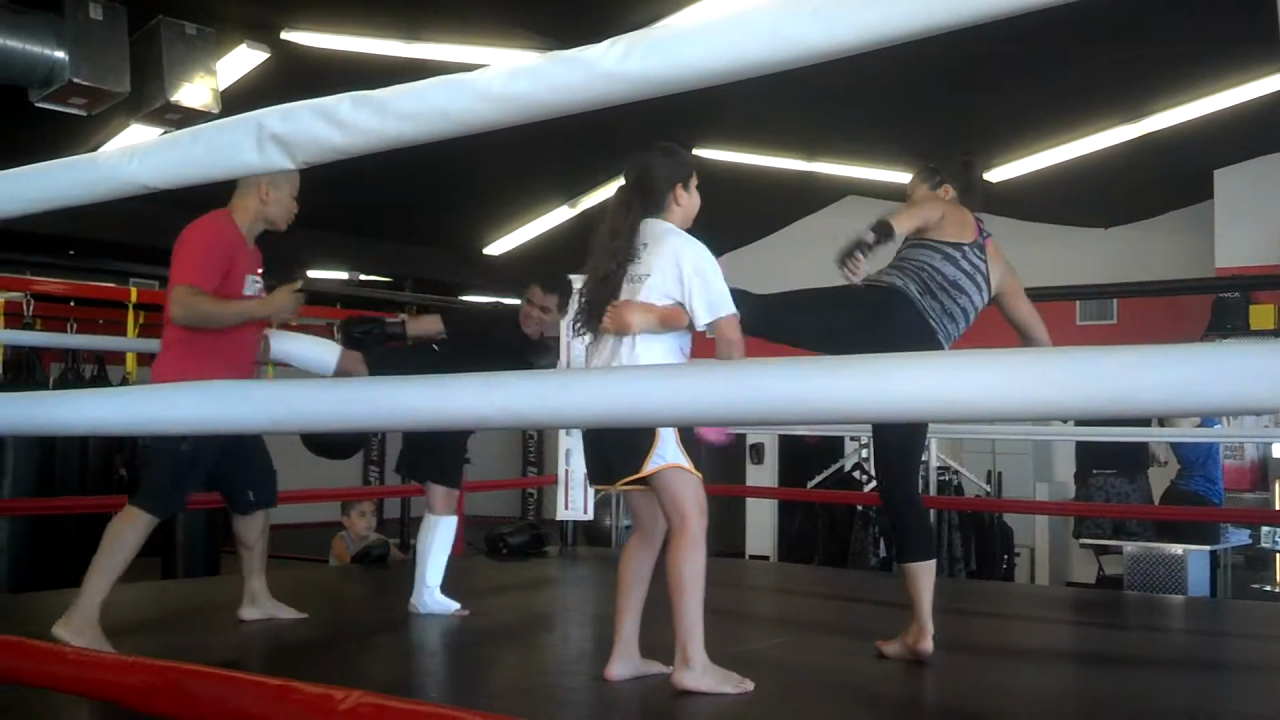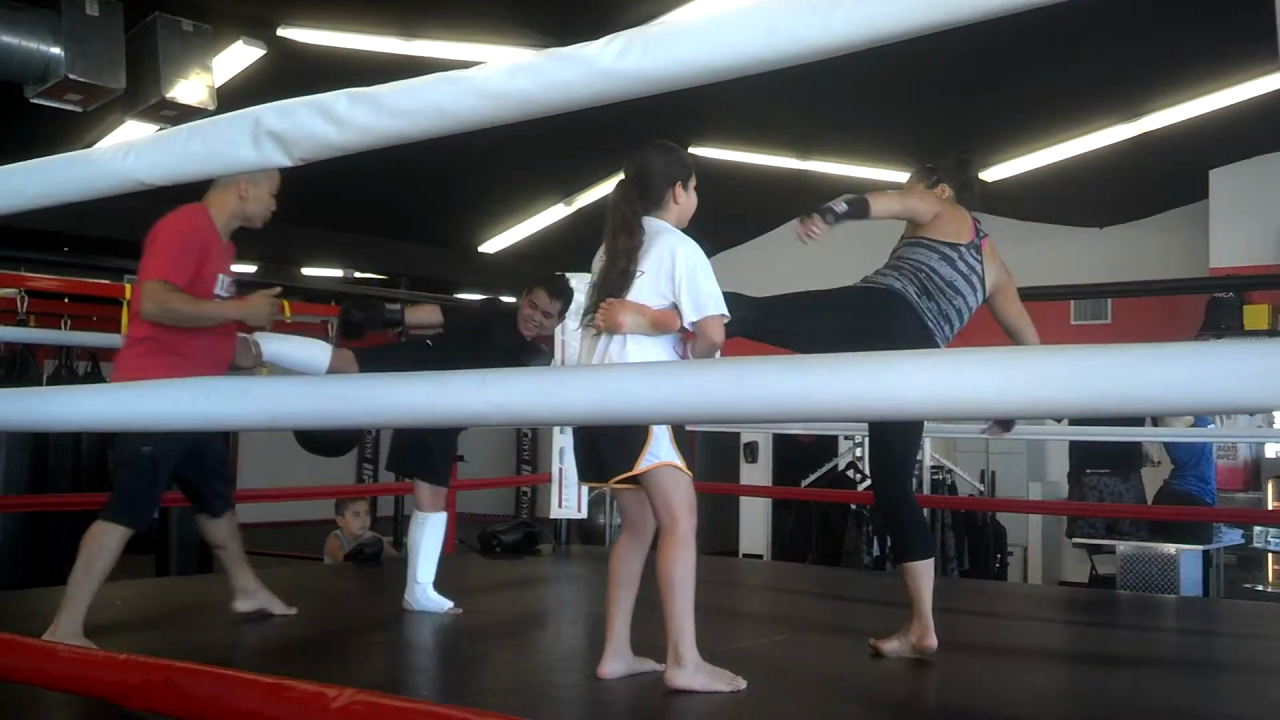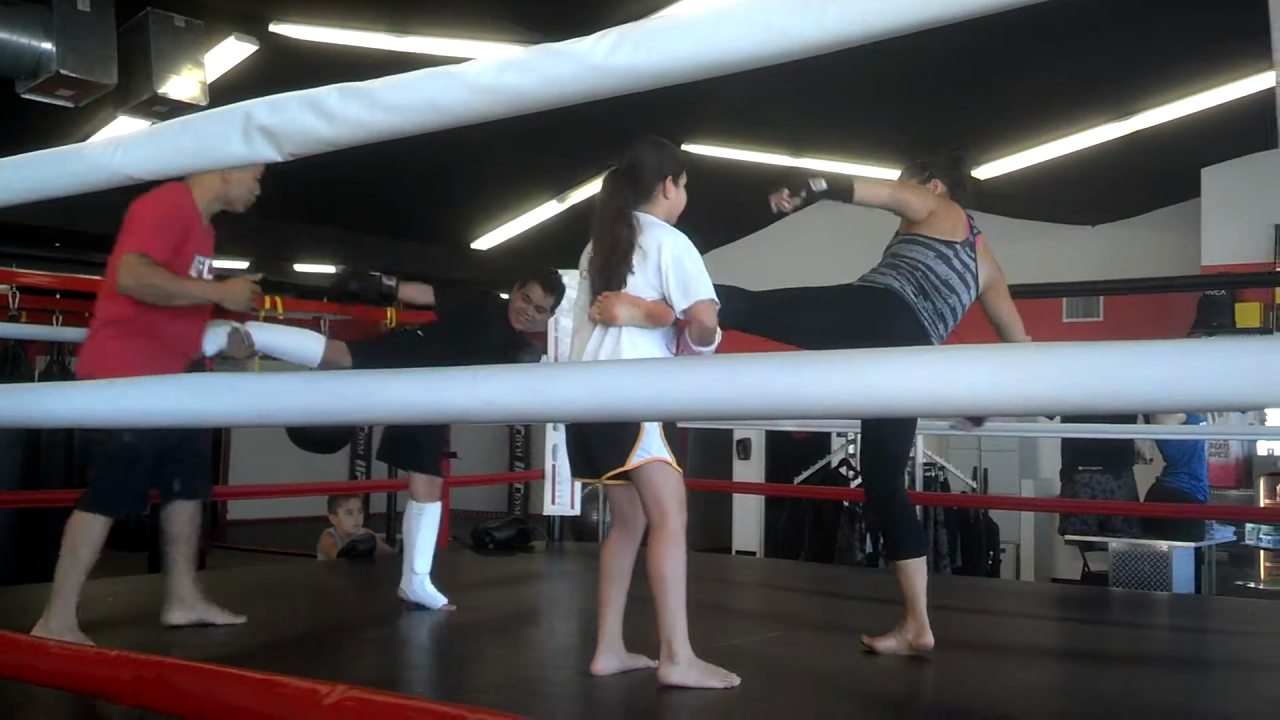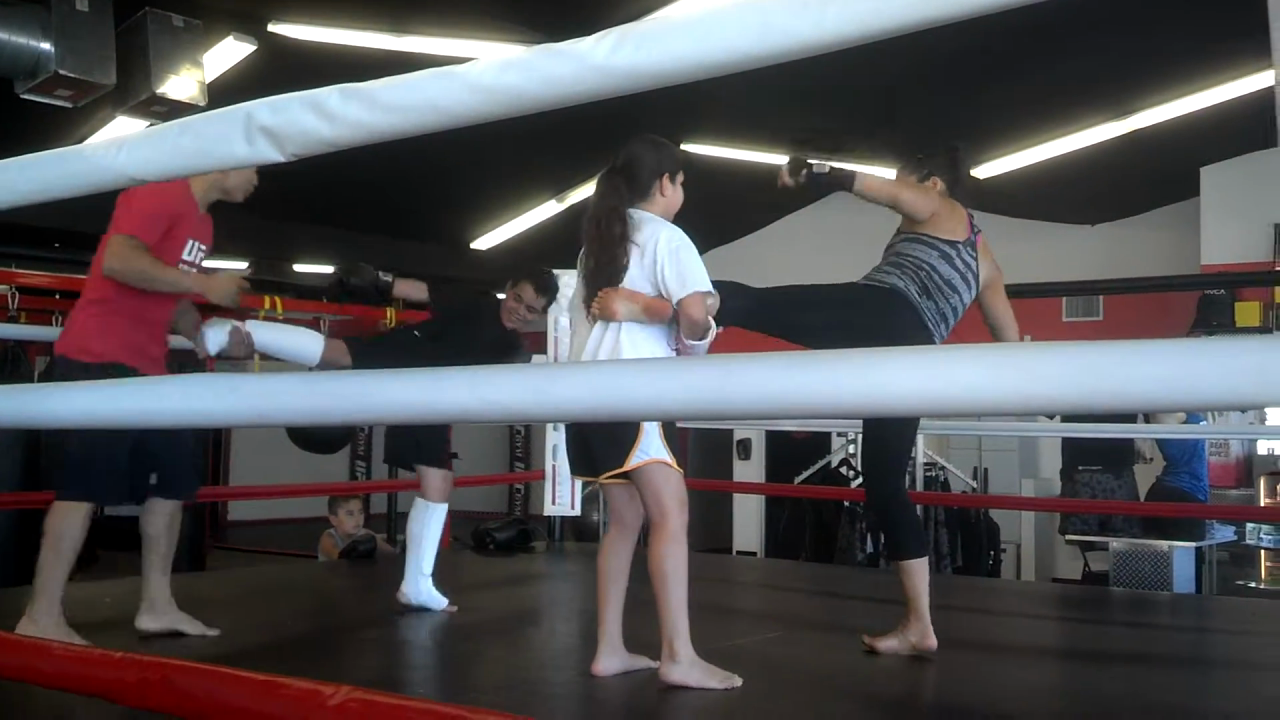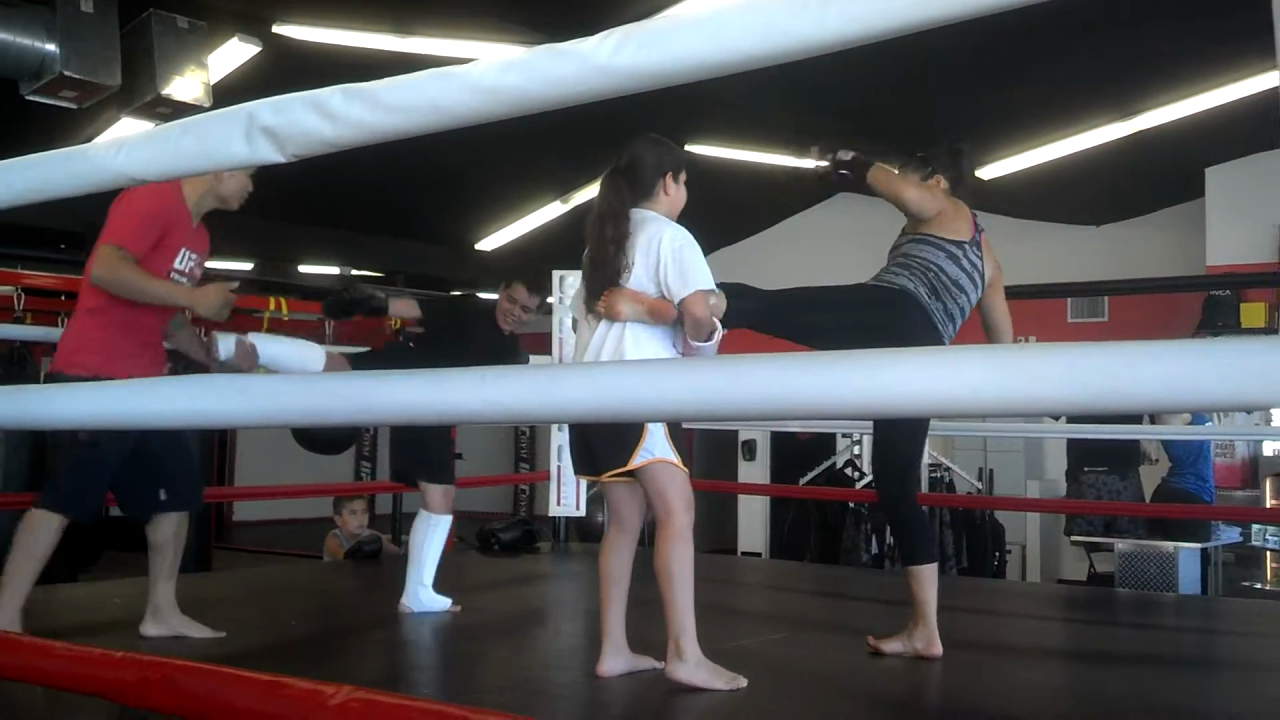
dt=0.1s
person 1, frame 1
left shoulder: (615, 247)
right shoulder: (686, 249)
right elbow: (726, 334)
left knee: (651, 525)
right knee: (690, 521)
left ankle: (623, 654)
right ankle: (692, 661)
person 1, frame 2
left shoulder: (612, 247)
right shoulder: (679, 248)
right elbow: (711, 332)
left knee: (640, 523)
right knee: (680, 520)
left ankle: (616, 652)
right ankle: (684, 660)
person 1, frame 3
left shoulder: (600, 242)
right shoulder: (668, 241)
right elbow: (700, 318)
right wrist: (700, 343)
left knee: (629, 520)
right knee: (669, 516)
left ankle: (609, 648)
right ankle: (678, 657)
person 1, frame 4
left shoulder: (597, 240)
right shoulder: (666, 236)
right elbow: (693, 311)
right wrist: (694, 341)
left knee: (625, 519)
right knee: (670, 515)
left ankle: (609, 649)
right ankle: (679, 656)
person 1, frame 5
left shoulder: (604, 238)
right shoulder: (667, 233)
right elbow: (694, 308)
right wrist: (701, 347)
left knee: (625, 520)
right knee: (676, 514)
left ankle: (613, 650)
right ankle: (685, 654)
person 2, frame 1
left shoulder: (944, 212)
right shoulder: (999, 264)
left elbow: (909, 215)
right elbow: (1041, 341)
left wrist: (867, 241)
left hip: (883, 311)
right hip: (919, 348)
left knee: (759, 309)
right knee: (899, 488)
left ankle: (662, 315)
right ankle: (921, 628)
person 2, frame 2
left shoulder: (940, 211)
right shoulder: (994, 266)
left elbow: (893, 202)
right elbow: (1031, 345)
left wrist: (834, 210)
left hip: (878, 312)
right hip: (916, 351)
left knee: (753, 312)
right knee: (895, 488)
right ankle: (921, 625)
person 2, frame 3
left shoulder: (935, 207)
right shoulder: (986, 261)
left elbow: (886, 193)
right elbow: (1018, 343)
left wrist: (812, 189)
left hip: (873, 311)
right hip: (909, 348)
left knee: (749, 305)
right knee: (885, 485)
right ankle: (917, 625)
person 2, frame 4
left shoulder: (935, 206)
right shoulder: (984, 260)
left elbow: (887, 191)
right elbow: (1011, 343)
left wrist: (816, 173)
left hip: (876, 311)
right hip: (911, 348)
left knee: (750, 302)
right knee: (886, 485)
left ankle: (647, 305)
right ankle: (918, 627)
person 2, frame 5
left shoulder: (942, 207)
right shoulder: (987, 256)
left elbow: (902, 191)
right elbow: (1005, 343)
left wrist: (852, 163)
left hip: (886, 314)
right hip: (921, 348)
left knee: (759, 303)
right knee: (898, 489)
left ankle: (657, 308)
right ankle: (925, 632)
person 3, frame 1
left shoulder: (248, 249)
right shoulder: (209, 234)
right elbow: (182, 309)
right wrist: (265, 306)
left knee: (253, 495)
right knee: (156, 499)
left ankle: (257, 597)
right ankle: (79, 618)
person 3, frame 2
left shoulder: (221, 243)
right shoulder: (183, 228)
right elbow: (153, 304)
left wrist: (243, 348)
right wrist: (240, 308)
left knee: (217, 495)
right knee: (128, 508)
left ankle: (247, 589)
right ankle: (66, 627)
person 3, frame 3
left shoulder: (200, 226)
right shoulder: (164, 204)
right elbow: (128, 278)
left wrist: (226, 341)
right wrist: (217, 292)
left hip: (162, 377)
right hip: (119, 374)
left knee: (188, 479)
right knee: (107, 497)
left ankle: (186, 598)
right ankle: (55, 621)
person 3, frame 4
left shoulder: (201, 220)
right shoulder: (162, 193)
right elbow: (115, 261)
left wrist: (220, 341)
right wrist: (203, 284)
left hip: (143, 365)
right hip: (99, 356)
left knee: (172, 475)
right knee: (83, 484)
left ankle: (157, 606)
right ankle: (41, 616)
person 3, frame 5
left shoulder: (198, 234)
right shoulder: (154, 199)
right elbow: (103, 269)
left wrist: (217, 358)
right wrist: (193, 298)
left hip: (142, 381)
right hip: (96, 371)
left knee: (177, 486)
right knee: (68, 495)
left ankle: (162, 612)
person 4, frame 1
left shoulder: (544, 355)
right shoulder: (494, 317)
right elbow: (439, 325)
right wrist: (389, 327)
right hip: (424, 371)
left knee: (443, 500)
right knee: (355, 362)
left ankle: (426, 593)
person 4, frame 2
left shoulder: (532, 357)
right shoulder: (495, 312)
right elbow: (439, 314)
right wrist: (389, 313)
right hip: (414, 368)
left knee: (433, 497)
right knee: (342, 363)
left ankle: (418, 590)
person 4, frame 3
left shoulder: (521, 350)
right shoulder: (485, 305)
right elbow: (434, 296)
right wrist: (381, 286)
left knee: (427, 487)
right knee: (340, 353)
left ankle: (415, 581)
right ankle: (246, 334)
person 4, frame 4
left shoulder: (512, 351)
right shoulder: (476, 304)
right elbow: (423, 293)
right wrist: (379, 282)
right hip: (402, 358)
left knee: (439, 484)
right knee: (334, 354)
left ankle: (416, 583)
right ankle: (240, 333)
person 4, frame 5
left shoulder: (509, 352)
right shoulder: (468, 308)
right elbow: (414, 309)
right wrist: (373, 300)
right hip: (399, 371)
left knee: (440, 497)
right knee: (336, 368)
left ankle: (418, 592)
